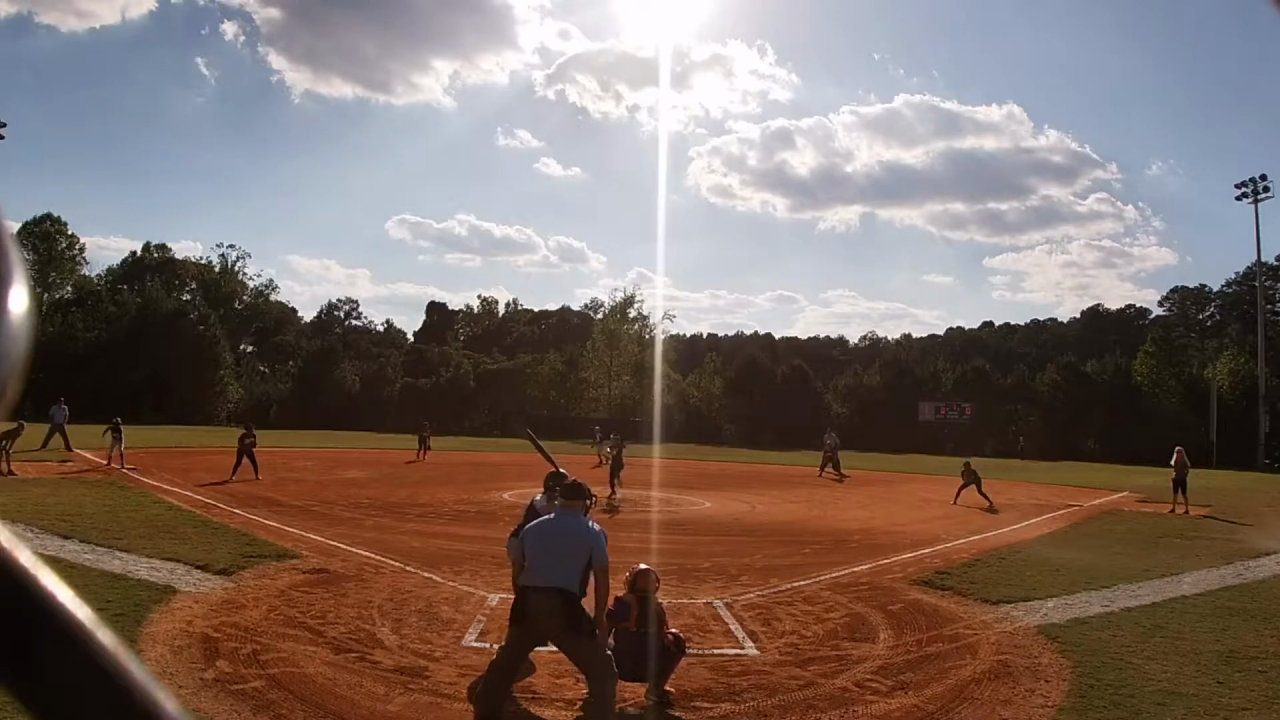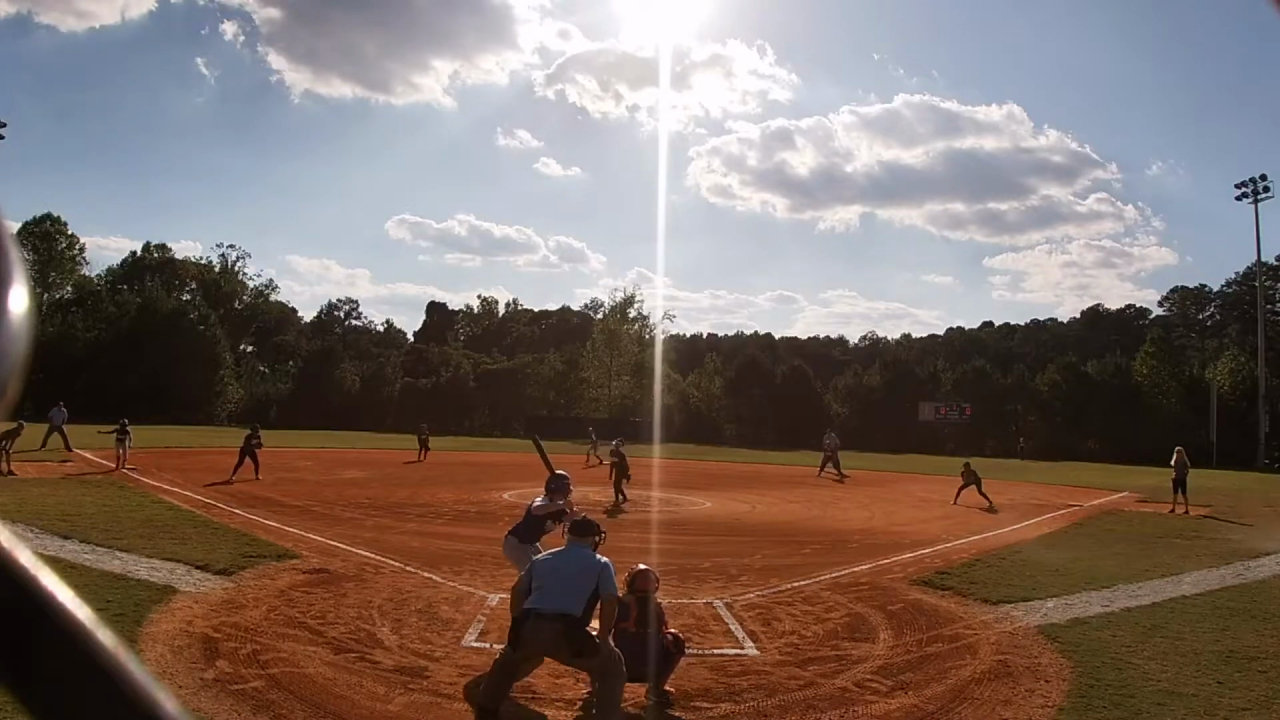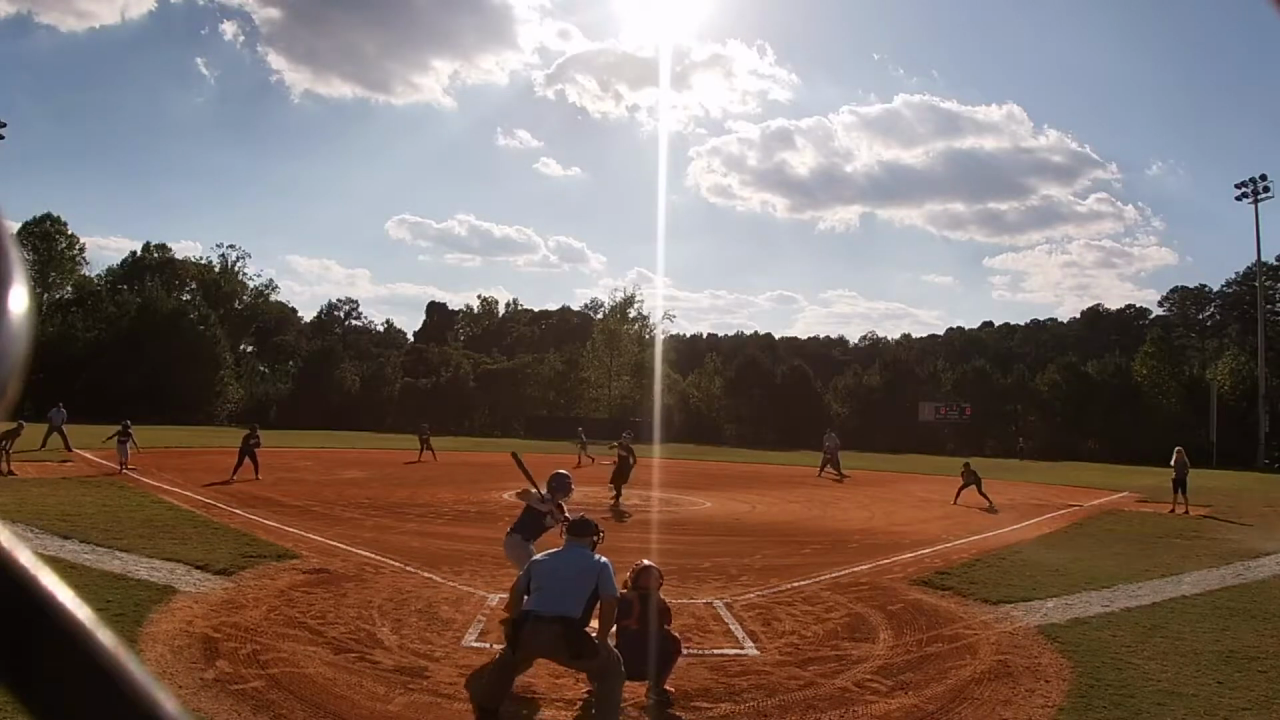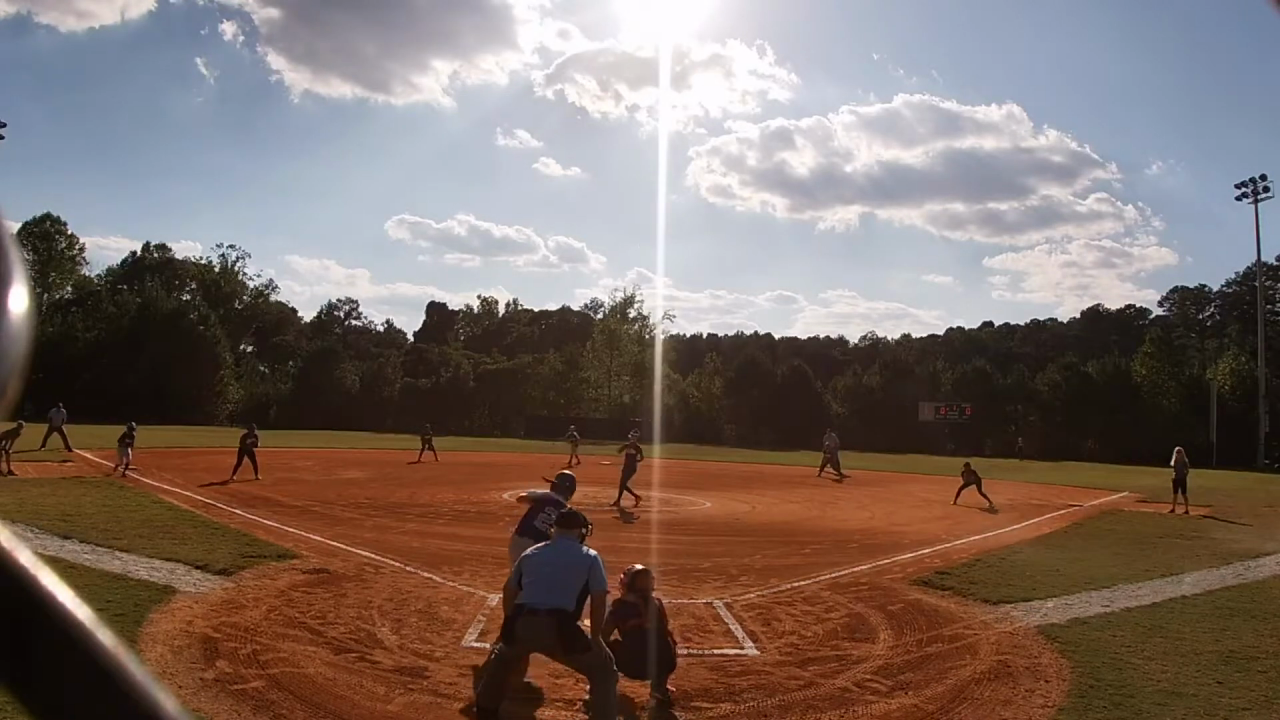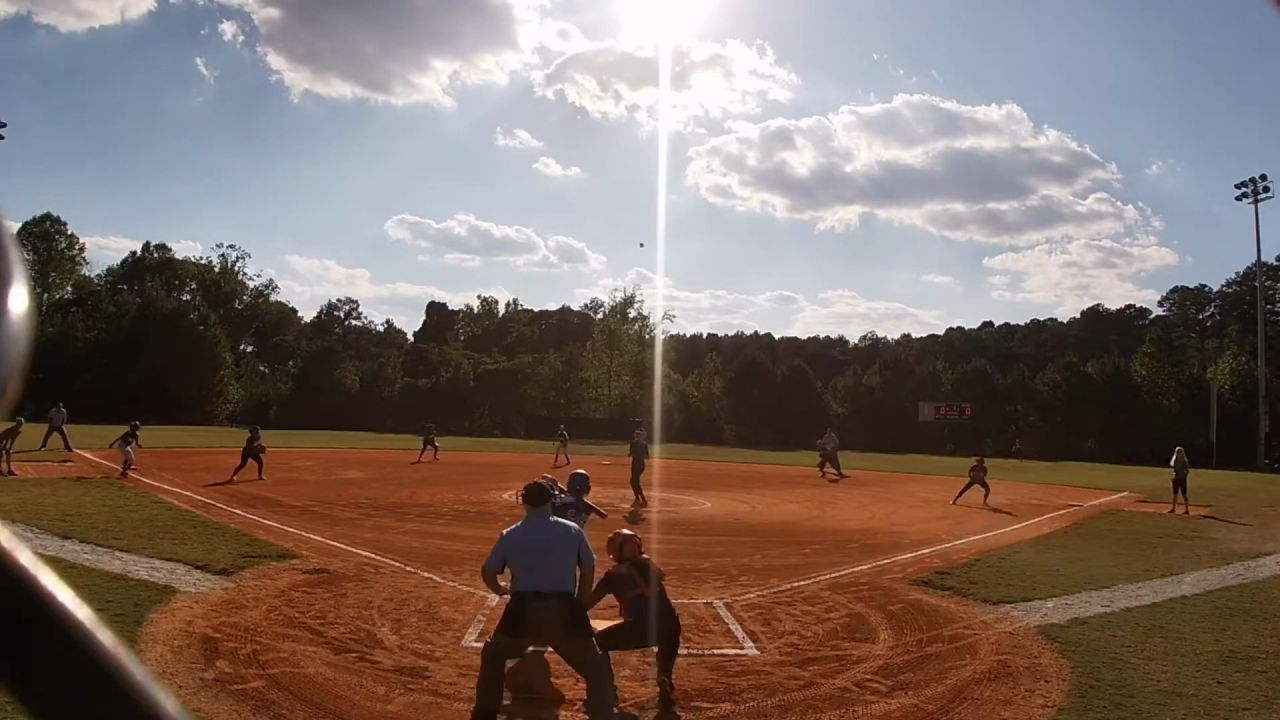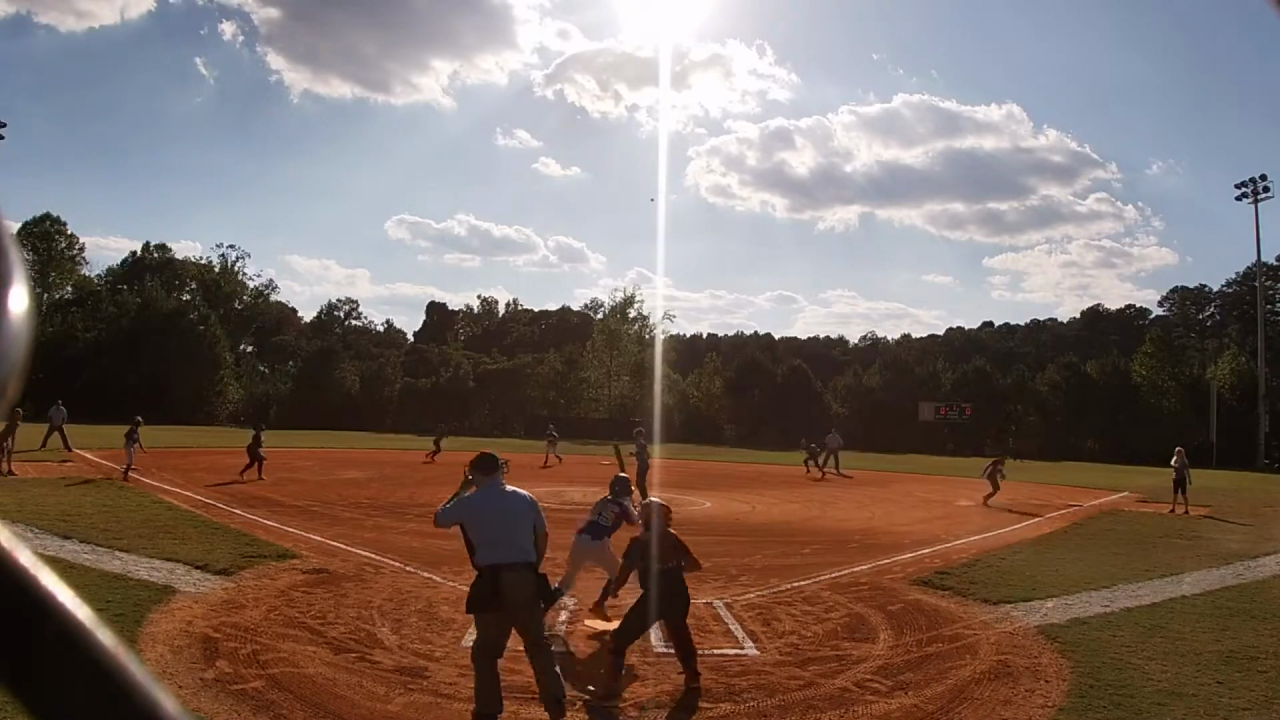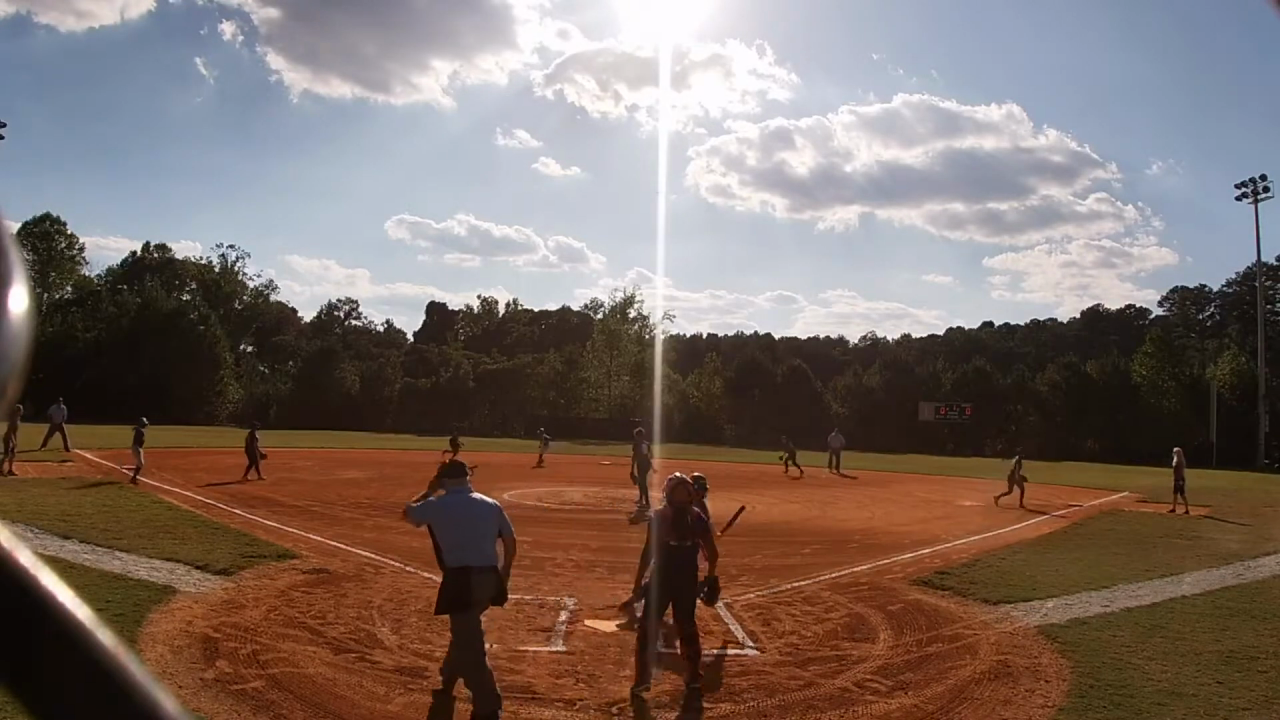
dt=0.3s
person 1, frame 1
left shoulder: (533, 527)
right shoulder: (592, 531)
left elbow: (517, 567)
right elbow: (602, 575)
right wrist: (600, 616)
left hip: (528, 604)
right hip: (565, 608)
left knee: (508, 658)
right knee: (600, 665)
person 1, frame 2
left shoulder: (542, 558)
right shoulder: (600, 563)
left elbow: (517, 593)
right elbow: (610, 602)
left wrist: (520, 630)
right wrist: (603, 638)
left hip: (528, 629)
right hip: (565, 632)
left knee: (509, 659)
right knee: (611, 665)
person 1, frame 3
left shoulder: (540, 559)
right shoulder: (599, 563)
left elbow: (516, 592)
right elbow: (609, 603)
left wrist: (517, 631)
right wrist: (602, 638)
left hip: (527, 632)
right hip: (565, 635)
left knee: (508, 657)
right knee: (610, 666)
person 1, frame 4
left shoulder: (531, 553)
right shoulder: (589, 556)
left elbow: (509, 590)
right elbow: (599, 599)
left wrist: (512, 626)
right wrist: (595, 637)
left hip: (522, 626)
right hip: (559, 628)
left knee: (503, 656)
right knee: (603, 668)
person 1, frame 5
left shoulder: (510, 535)
right shoulder: (571, 530)
left elbow: (488, 573)
right elbow: (588, 571)
left wrist: (501, 590)
right wrist: (577, 604)
left hip: (523, 611)
right hip: (563, 611)
left knee: (493, 655)
right knee: (595, 668)
person 1, frame 6
left shoulder: (466, 503)
right shoulder: (525, 499)
left elbow: (438, 521)
right elbow: (542, 537)
left wrist: (462, 491)
left hip: (492, 583)
right hip: (526, 581)
left knee: (486, 651)
right knee: (538, 642)
right ankle: (554, 698)
person 1, frame 7
left shoulder: (436, 506)
right shoulder: (490, 505)
left elbow: (408, 514)
right elbow: (510, 541)
left wrist: (431, 489)
right wrist: (504, 574)
left hip: (459, 582)
right hip: (488, 580)
left knee: (470, 645)
right knee: (466, 634)
right ankle: (447, 684)
person 2, frame 1
left shoulder: (621, 604)
right shoulder: (656, 607)
right elbow: (664, 638)
left hip: (621, 668)
right hip: (652, 669)
right knee: (677, 640)
right ankle: (656, 689)
person 2, frame 2
left shoulder: (619, 604)
right shoulder: (656, 606)
right elbow: (663, 639)
right hip: (652, 670)
right knee: (676, 640)
right ankle: (656, 689)
person 2, frame 3
left shoulder: (622, 599)
right shoulder: (660, 603)
right elbow: (666, 629)
left hip: (623, 666)
right hip: (653, 667)
right knee: (673, 641)
right ankle: (657, 689)
person 2, frame 4
left shoulder: (621, 604)
right shoulder: (656, 602)
left elbow: (602, 636)
left hip: (632, 665)
right hip: (663, 665)
right knee: (667, 643)
right ankle: (659, 689)
person 2, frame 5
left shoulder: (614, 575)
right shoulder: (648, 565)
left elbow: (590, 601)
right elbow: (660, 577)
left hip: (643, 627)
right hip: (671, 626)
left knee: (601, 641)
right knee: (668, 637)
right ankle: (665, 683)
person 2, frame 6
left shoulder: (638, 542)
right shoulder: (673, 539)
left elbow: (621, 578)
right elbow: (695, 566)
left wrist: (613, 590)
left hip: (653, 598)
right hip: (679, 598)
left knee: (618, 641)
right knee: (680, 634)
left ankle: (610, 692)
right ankle: (693, 680)
person 2, frame 7
left shoulder: (659, 516)
right shoulder: (697, 517)
left elbow: (648, 551)
right elbow: (711, 551)
left wrist: (638, 581)
right wrist: (711, 575)
left hip: (661, 578)
right hip: (687, 578)
left knee: (648, 629)
right knee: (687, 629)
left ankle: (641, 684)
right ankle: (693, 682)
